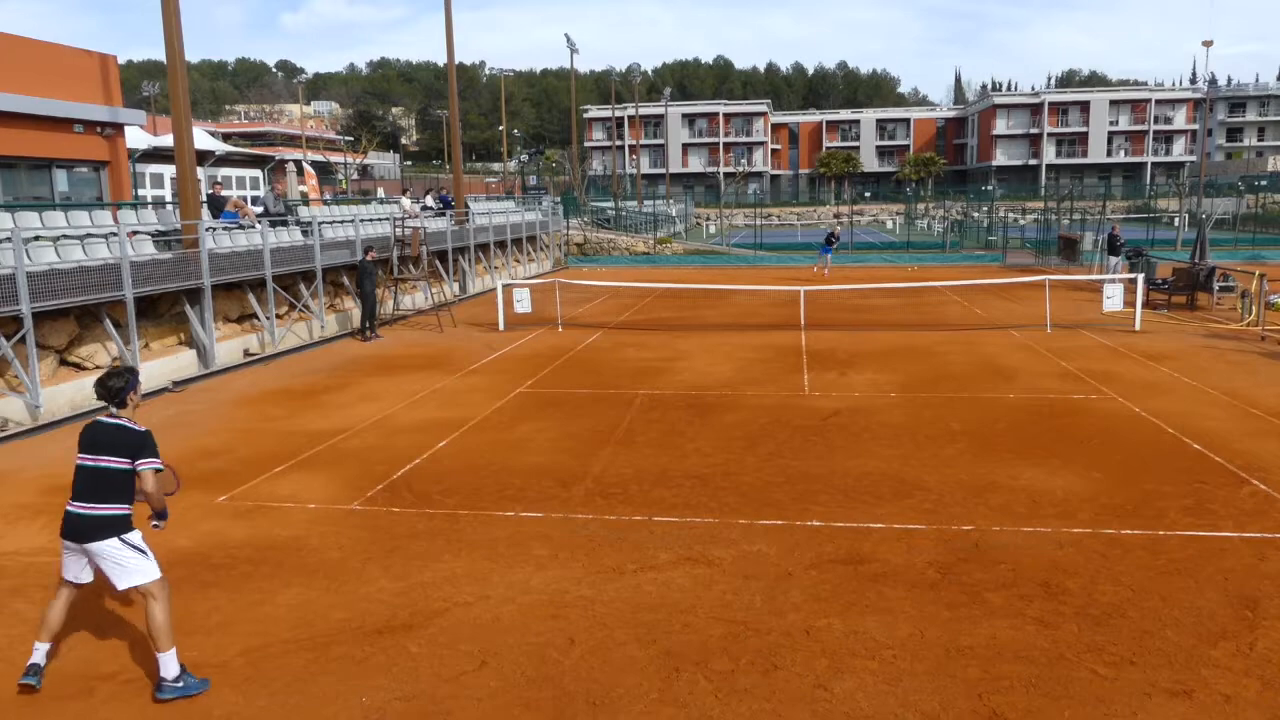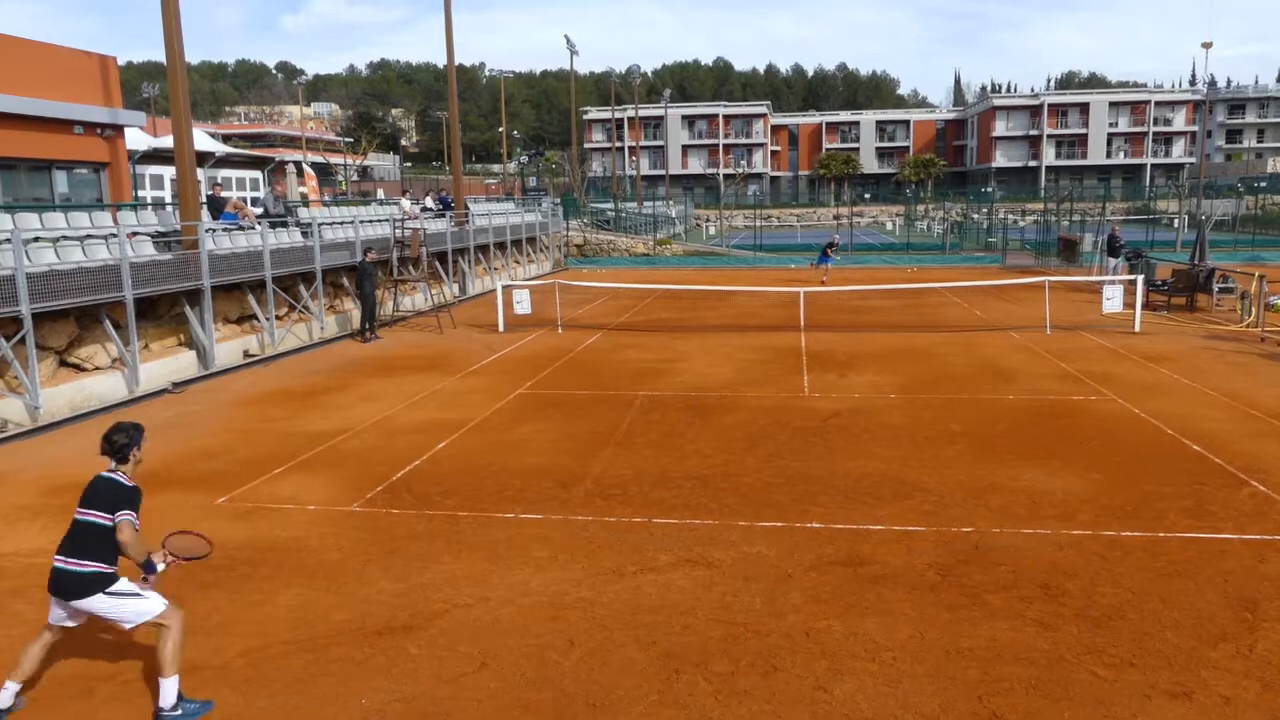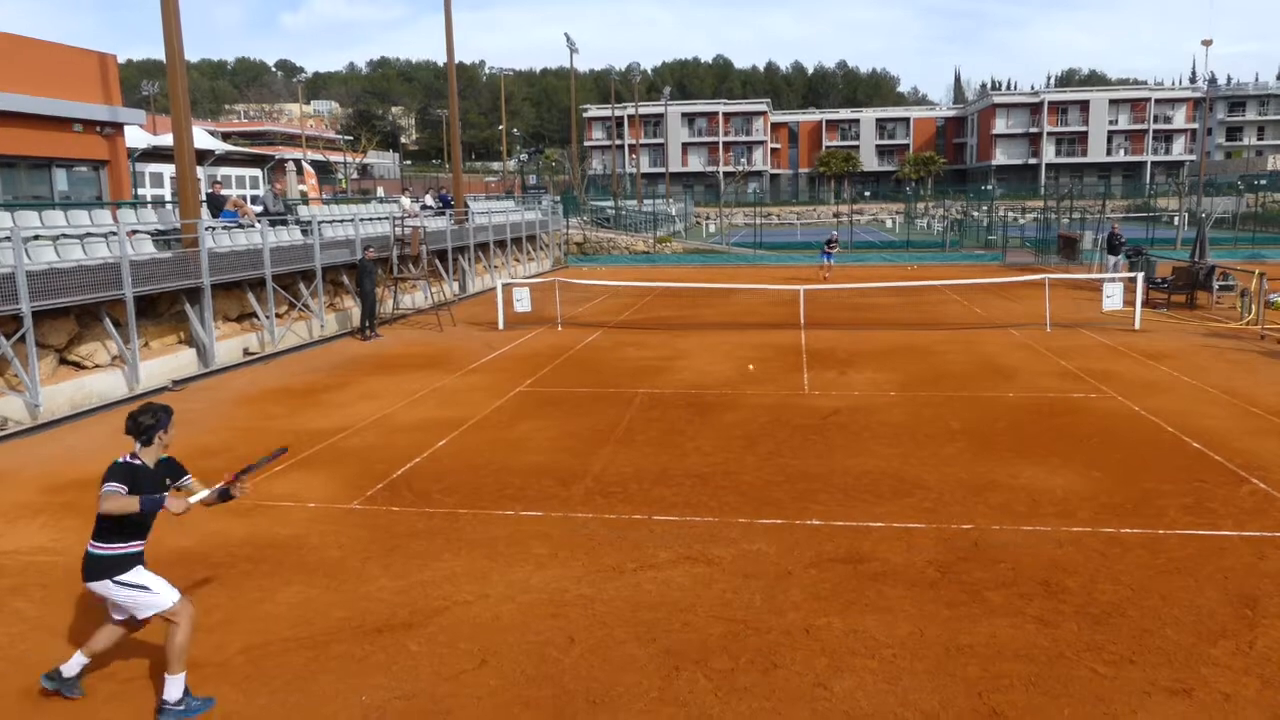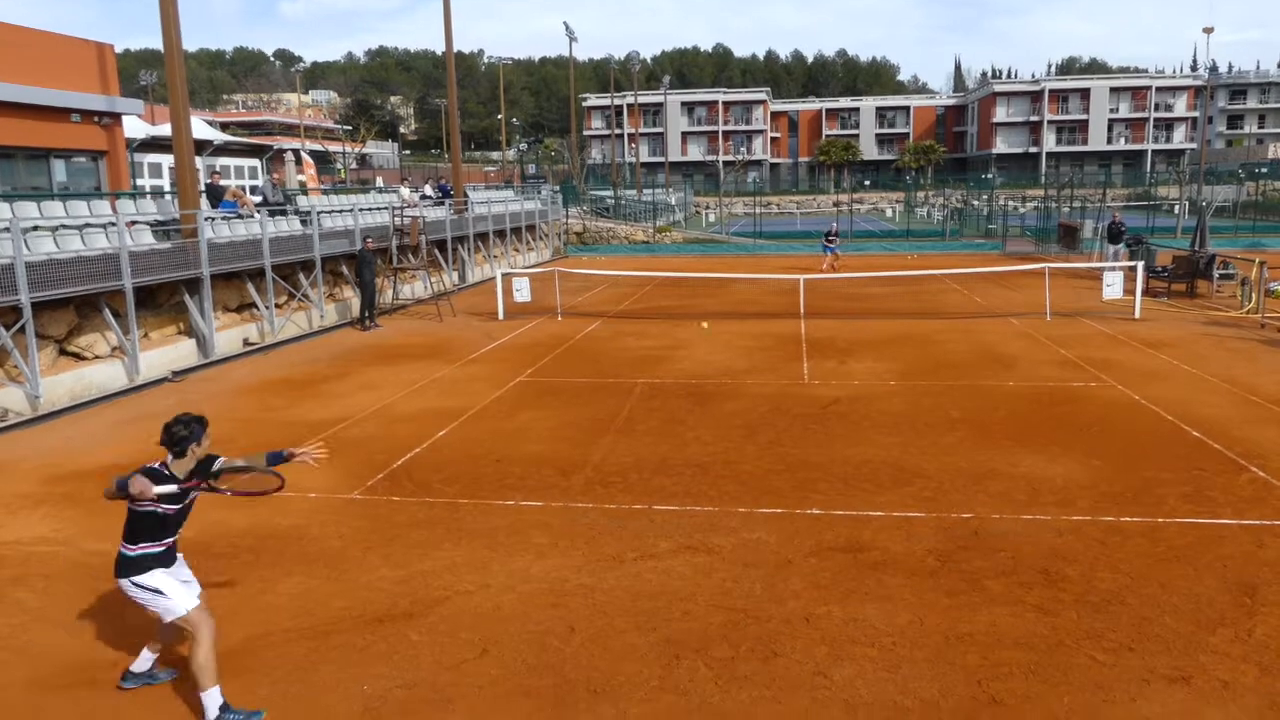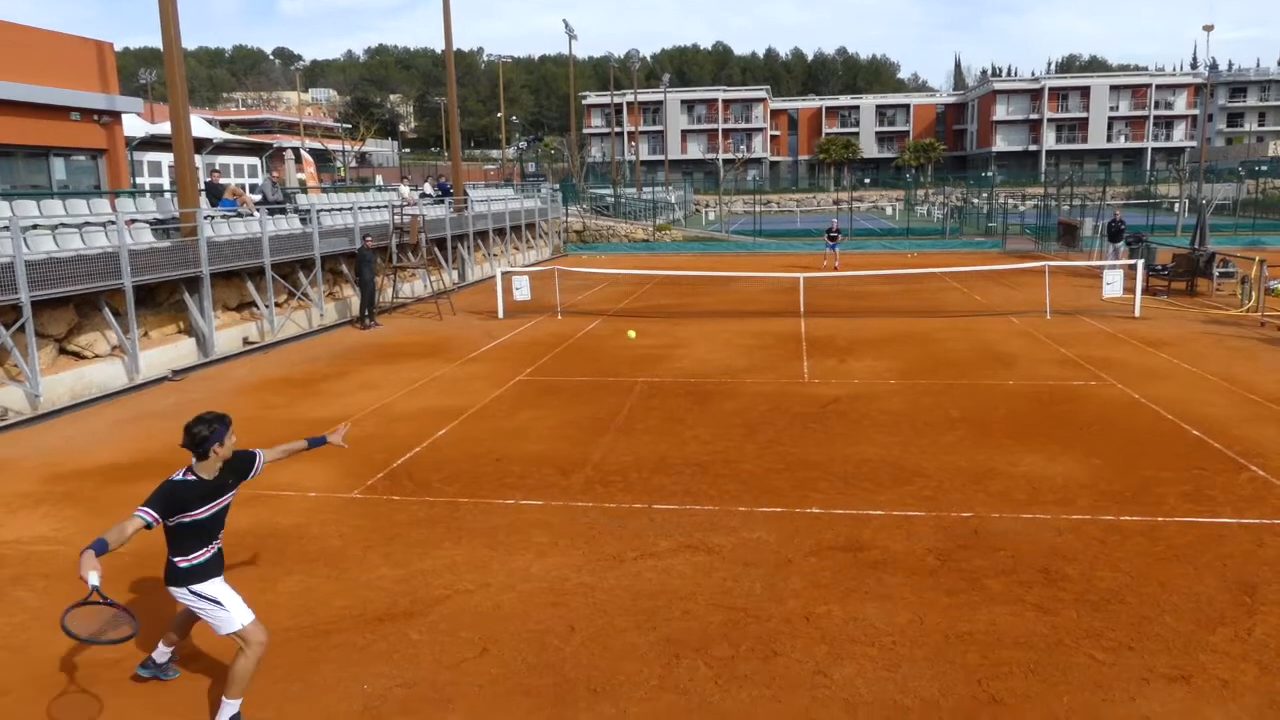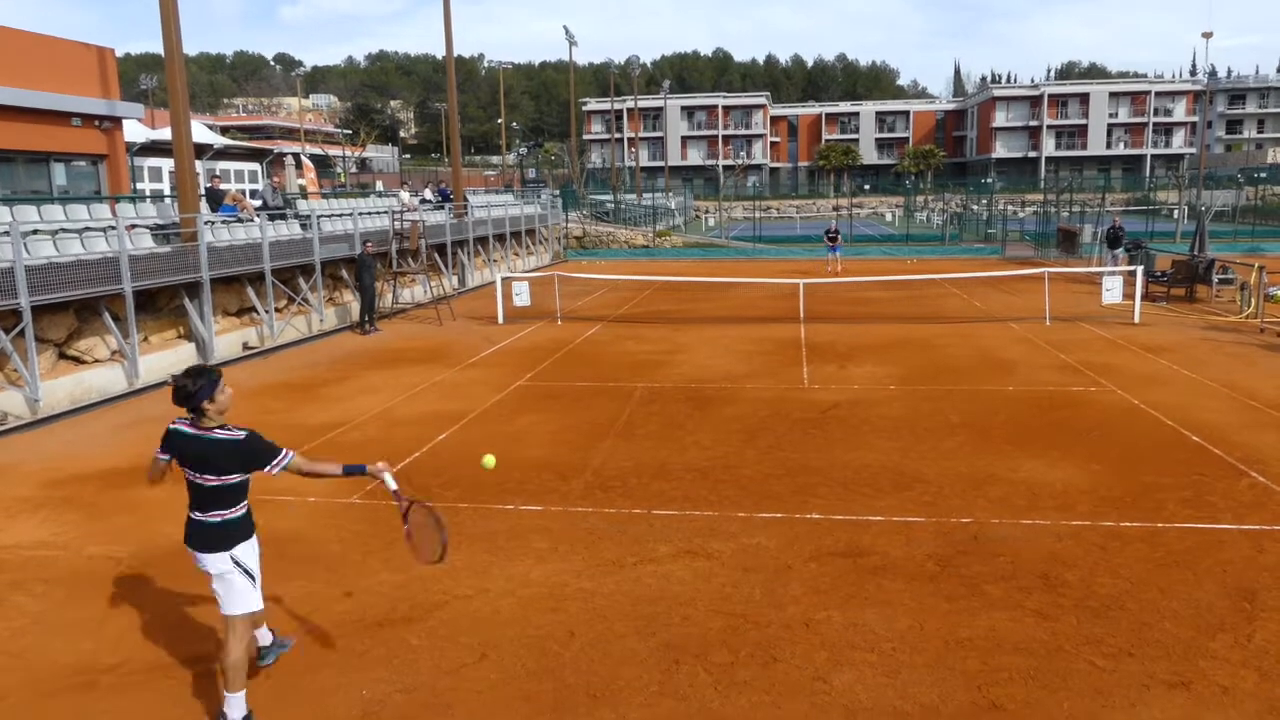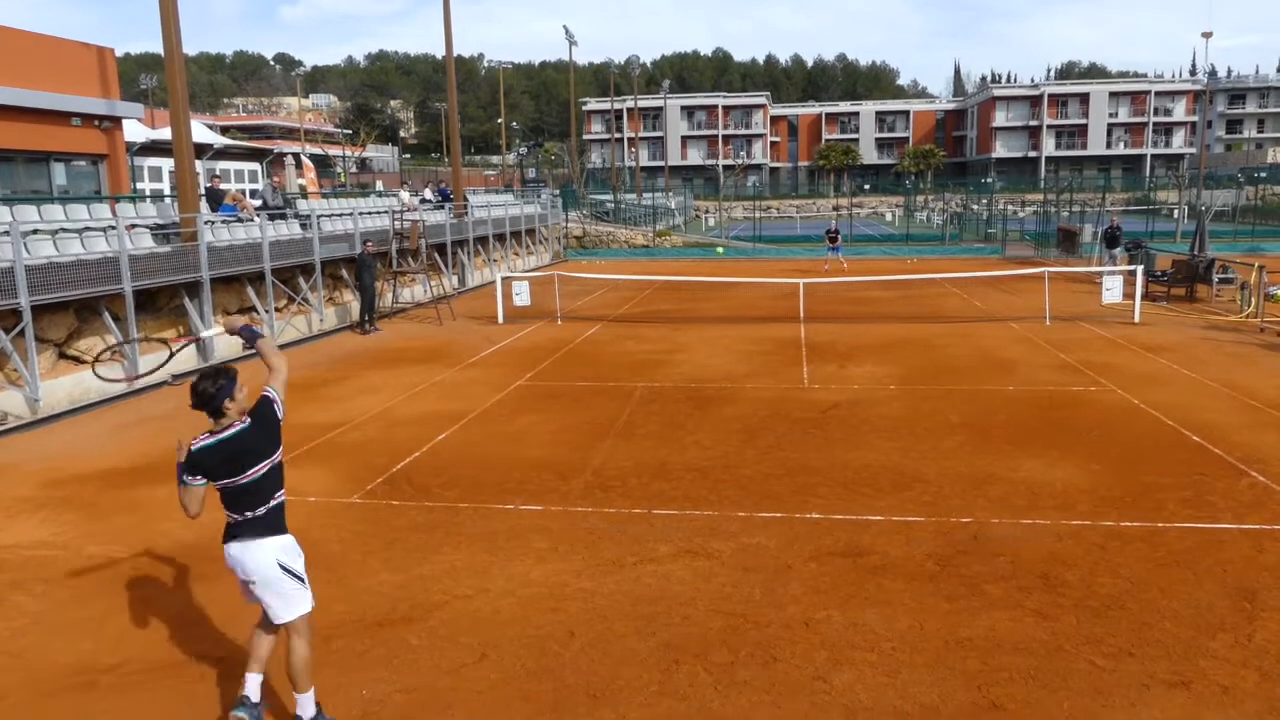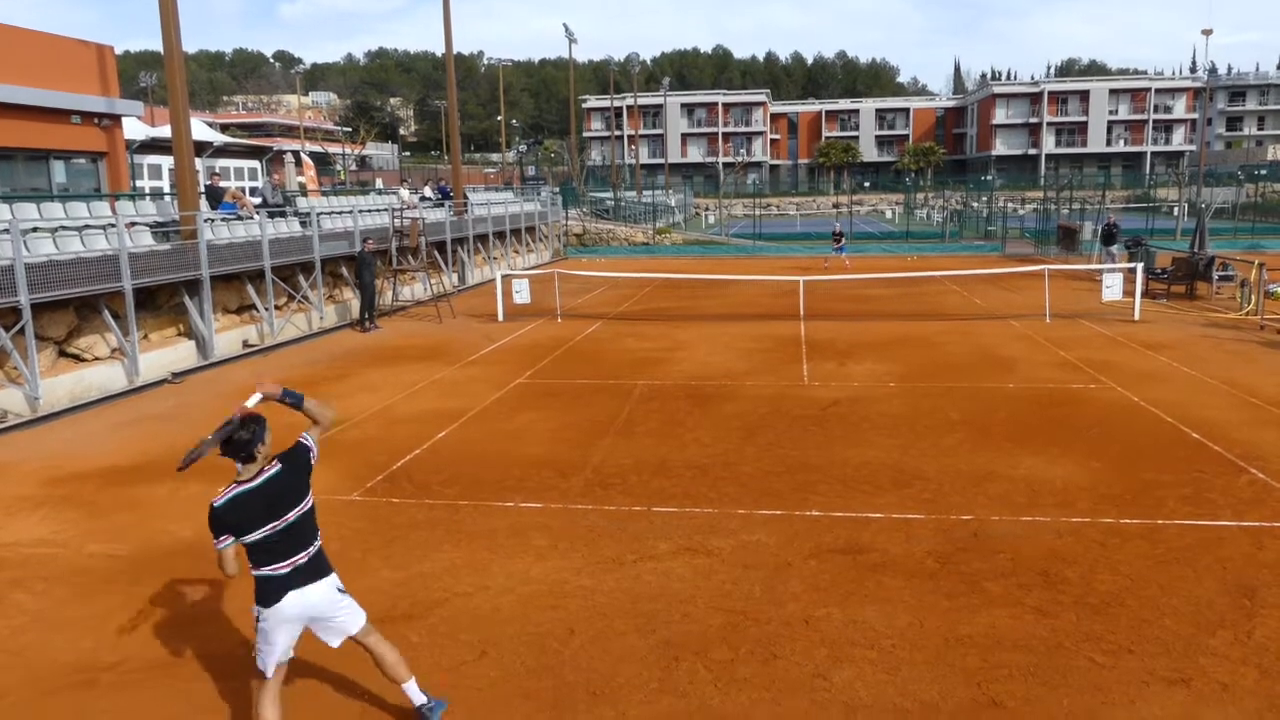
dt=0.2s
person 1, frame 1
left shoulder: (89, 431)
right shoulder: (140, 436)
right elbow: (150, 487)
left wrist: (129, 491)
right wrist: (161, 514)
left hip: (74, 527)
right hip: (110, 531)
left knee: (67, 589)
right knee: (156, 592)
left ankle: (35, 665)
right ankle: (171, 678)
person 1, frame 2
left shoulder: (97, 483)
right shoulder: (128, 491)
right elbow: (126, 539)
left wrist: (150, 557)
right wrist: (150, 567)
left hip: (62, 579)
right hip: (95, 584)
left knee: (51, 632)
right knee: (172, 619)
person 1, frame 3
left shoulder: (166, 465)
right shoulder: (121, 469)
left elbow: (203, 496)
right elbow: (106, 505)
left wrist: (228, 492)
right wrist: (159, 501)
left hip: (110, 566)
right hip: (111, 570)
left knee: (132, 621)
right knee: (183, 614)
left ankle: (64, 673)
person 1, frame 4
left shoulder: (201, 467)
right shoulder: (148, 476)
left elbow: (245, 464)
right elbow: (110, 492)
left wrist: (288, 455)
right wrist: (130, 485)
left hip: (167, 560)
right hip: (140, 571)
left knee: (189, 614)
right knee: (202, 626)
left ankle: (138, 671)
person 1, frame 5
left shoulder: (234, 465)
right shoulder: (174, 490)
left elbow: (275, 452)
right elbow: (129, 526)
left wrist: (322, 440)
right wrist: (93, 551)
left hip: (208, 567)
right hip: (196, 580)
left knee: (192, 616)
right knee: (255, 640)
left ankle: (154, 662)
person 1, frame 6
left shoulder: (176, 432)
right shoulder: (241, 445)
left elbow: (154, 477)
right elbow: (304, 466)
right wrist: (362, 470)
left hip: (200, 538)
right hip: (224, 545)
left knee: (248, 599)
right knee: (240, 626)
left ankle: (265, 644)
person 1, frame 7
left shoulder: (200, 452)
right shoulder: (262, 423)
left elbow: (192, 510)
right elbow: (279, 366)
left wrist: (183, 468)
right wrist: (248, 331)
left hip: (237, 548)
right hip: (270, 546)
left knee: (270, 624)
right knee: (299, 630)
person 1, frame 8
left shoulder: (221, 508)
right shoulder: (293, 468)
left elbow: (229, 570)
right elbow: (326, 419)
right wrist: (280, 393)
left hip: (275, 603)
right hip: (319, 586)
left knee: (271, 682)
right knee: (371, 638)
